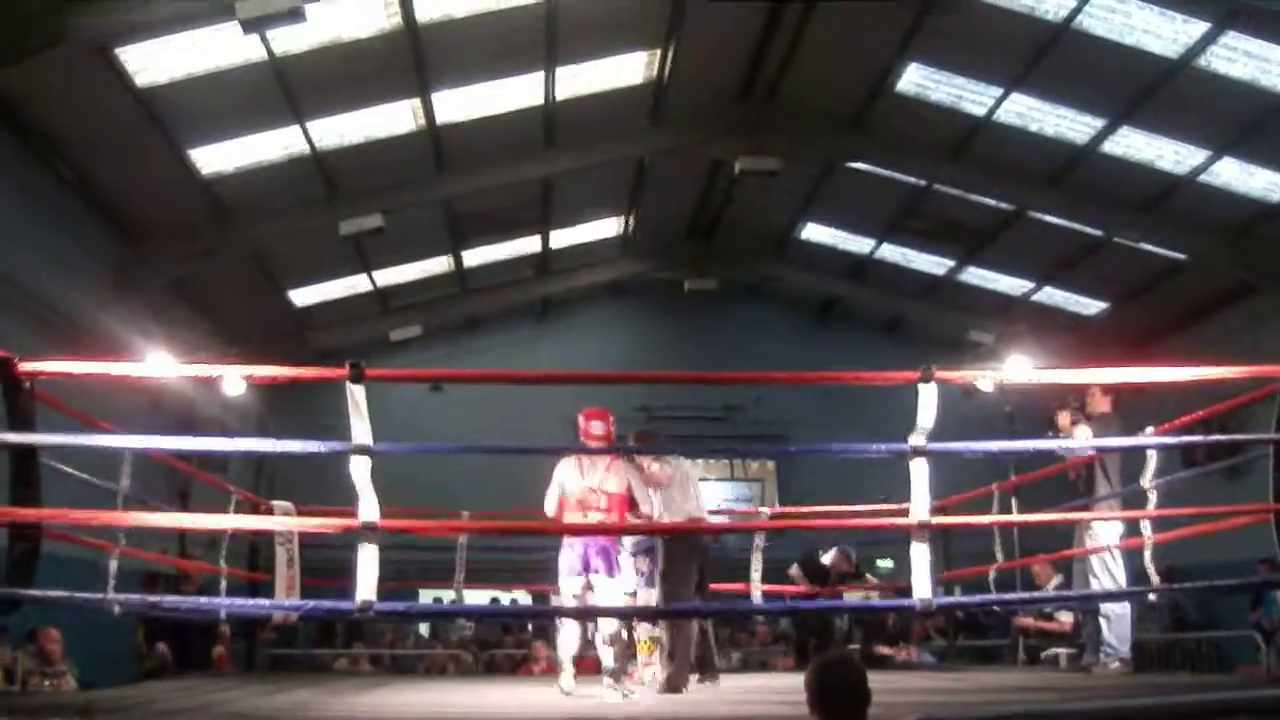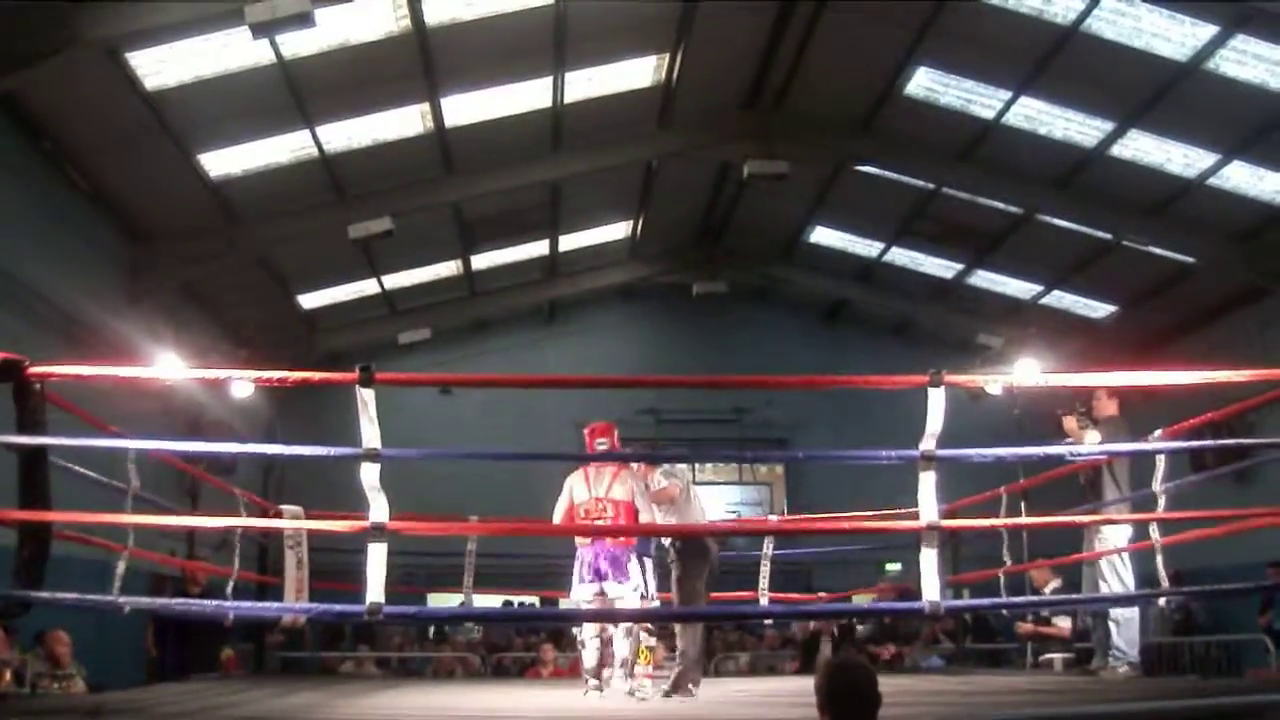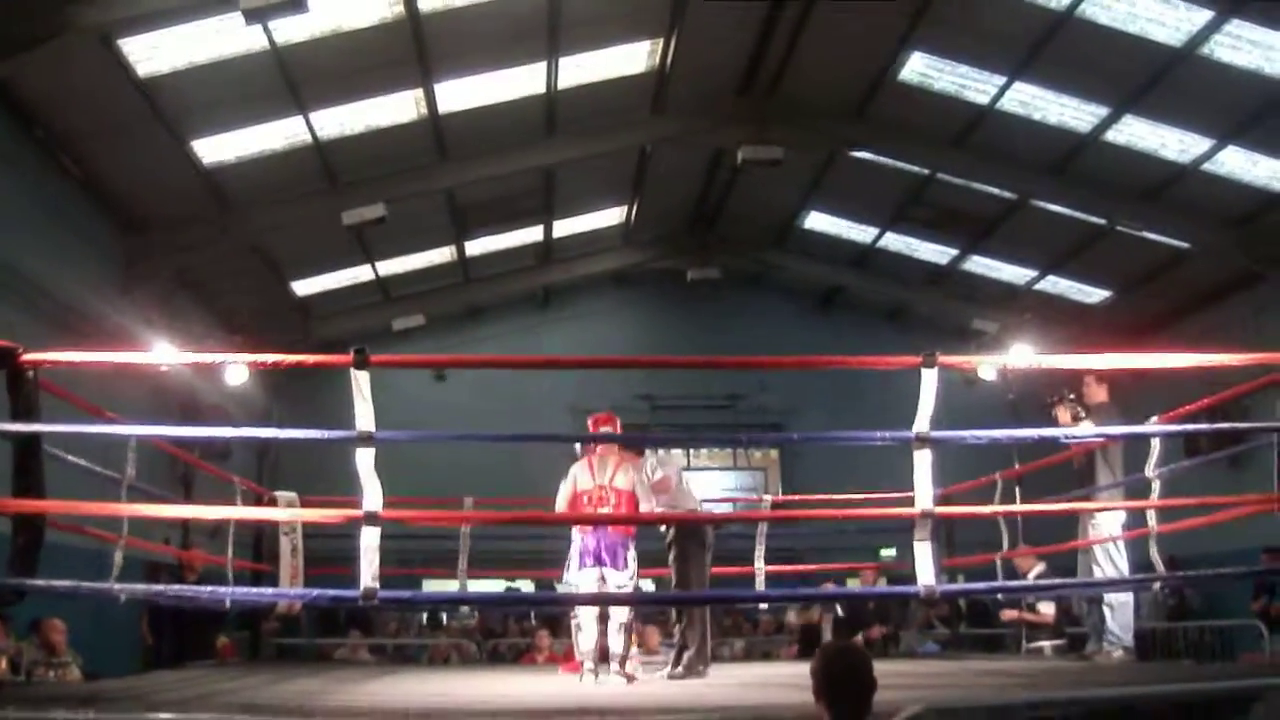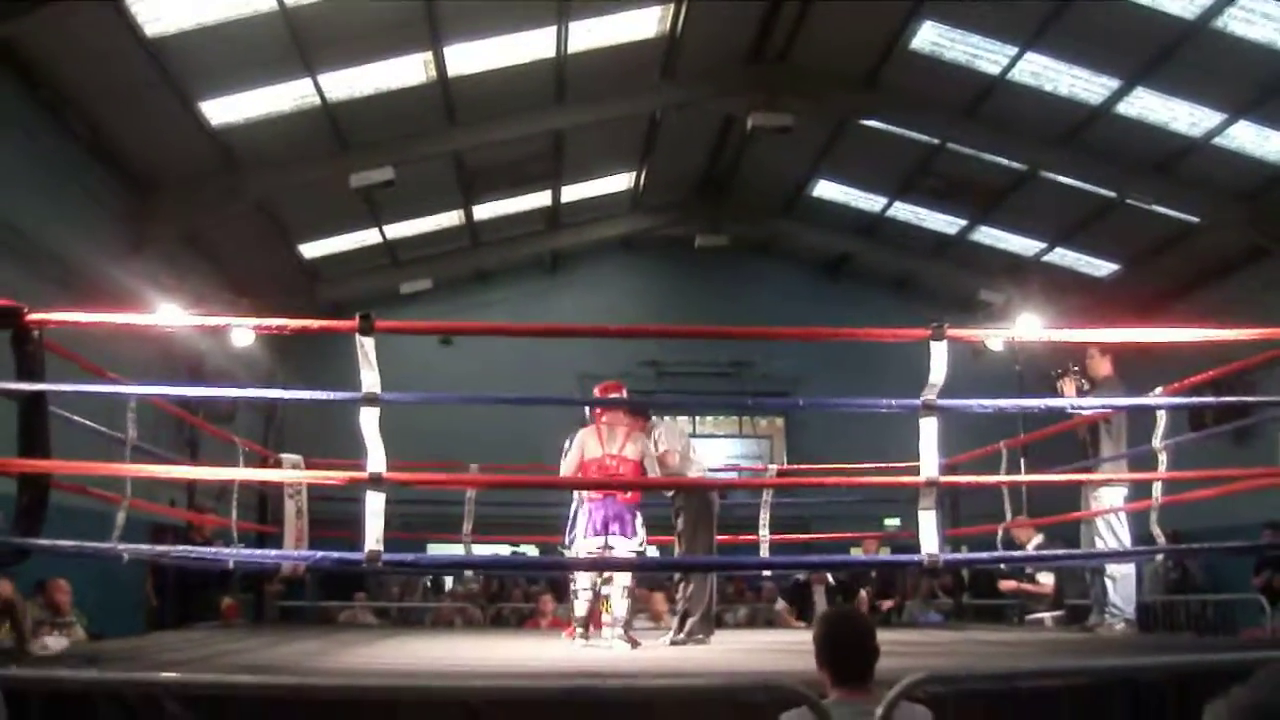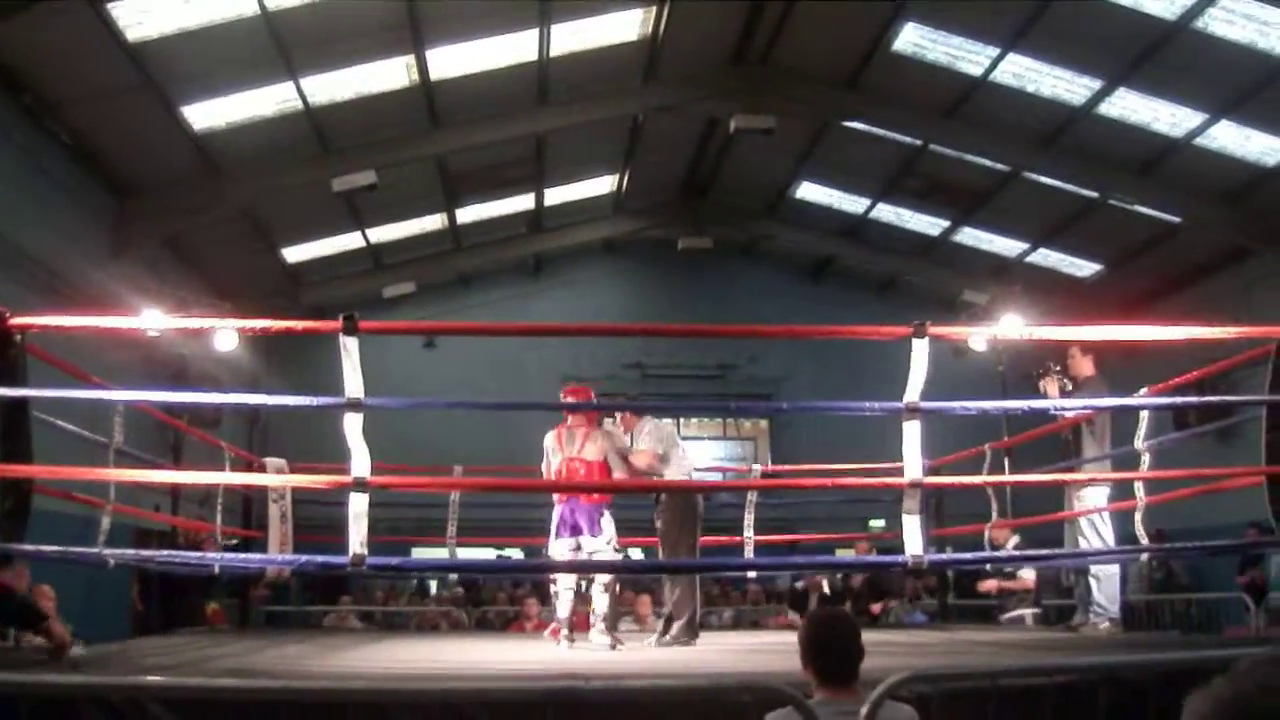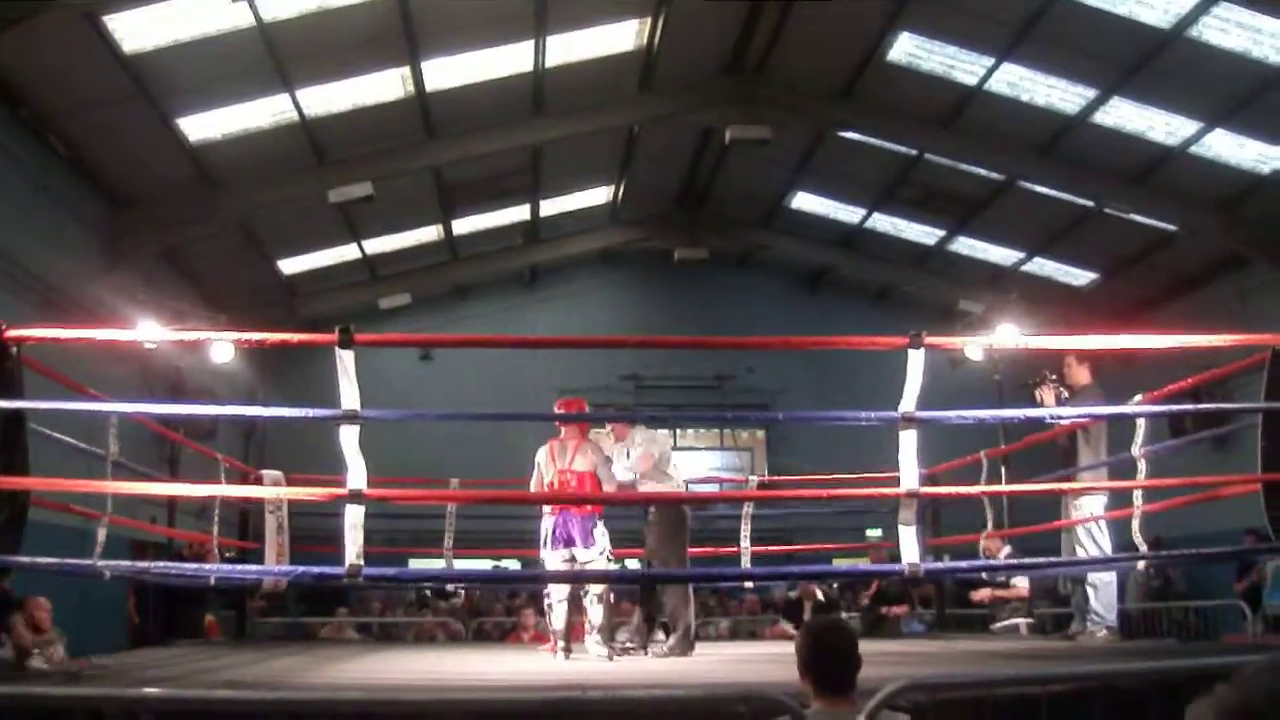
dt=0.4s
person 1, frame 1
left shoulder: (1109, 422)
right shoulder: (1093, 428)
left elbow: (1079, 434)
right elbow: (1076, 472)
left wrist: (1065, 426)
right wrist: (1069, 431)
left hip: (1102, 515)
right hip: (1090, 515)
left knee: (1108, 588)
right knee: (1086, 590)
left ankle: (1117, 656)
right ankle: (1094, 653)
person 1, frame 2
left shoulder: (1115, 425)
right shoulder: (1102, 431)
left elbow: (1088, 439)
right elbow: (1085, 474)
left wrist: (1071, 429)
right wrist: (1076, 435)
left hip: (1111, 518)
left knee: (1117, 591)
right knee: (1096, 593)
left ankle: (1126, 659)
right ankle: (1103, 657)
person 1, frame 3
left shoulder: (1106, 411)
right shoulder: (1093, 417)
left elbow: (1083, 432)
right elbow: (1080, 457)
left wrist: (1067, 422)
right wrist: (1071, 423)
left hip: (1105, 504)
right hip: (1093, 504)
left knee: (1111, 576)
right knee: (1090, 579)
left ankle: (1120, 644)
right ankle: (1098, 641)
person 1, frame 4
left shoulder: (1111, 386)
right shoulder: (1099, 390)
right elbow: (1084, 430)
left wrist: (1072, 397)
right wrist: (1074, 397)
left hip: (1107, 478)
right hip: (1096, 477)
left knee: (1114, 549)
right knee: (1095, 551)
left ankle: (1122, 617)
right ankle: (1100, 614)
person 1, frame 5
left shoulder: (1094, 385)
right shoulder: (1082, 390)
left elbow: (1070, 412)
right elbow: (1068, 426)
left wrist: (1055, 397)
right wrist: (1056, 397)
left hip: (1090, 478)
right hip: (1079, 477)
left knee: (1097, 549)
right knee: (1078, 550)
left ankle: (1106, 616)
right ankle: (1085, 613)
person 1, frame 6
left shoulder: (1090, 394)
right shoulder: (1078, 398)
right elbow: (1064, 436)
left wrist: (1051, 406)
right wrist: (1052, 406)
left hip: (1087, 486)
right hip: (1075, 485)
left knee: (1094, 557)
right knee: (1075, 559)
left ankle: (1104, 624)
right ankle: (1082, 622)
person 2, frame 1
left shoulder: (566, 465)
right shoulder: (621, 467)
left elbow: (550, 509)
right elbow: (648, 510)
right wrist: (629, 510)
left hip: (574, 544)
right hip: (607, 545)
left knee: (570, 609)
right knee: (609, 616)
left ankle: (567, 669)
right ankle: (612, 681)
person 2, frame 2
left shoulder: (575, 478)
right shoulder: (628, 476)
left elbow: (558, 521)
right elbow: (648, 519)
left hip: (587, 553)
right hip: (619, 552)
left knee: (590, 620)
left ankle: (592, 681)
right ankle: (621, 673)
person 2, frame 3
left shoulder: (579, 467)
right shoulder: (630, 466)
left elbow: (561, 508)
right elbow: (647, 507)
left hip: (587, 539)
right hip: (618, 539)
left knee: (587, 605)
right knee: (619, 606)
left ankle: (589, 666)
right ankle: (616, 667)
person 2, frame 4
left shoulder: (586, 434)
right shoulder: (637, 437)
left elbow: (566, 473)
right elbow: (654, 477)
left hip: (593, 506)
right hip: (625, 508)
left knee: (586, 570)
right knee: (623, 570)
left ankle: (581, 629)
right ankle: (619, 631)
person 2, frame 5
left shoulder: (552, 438)
right shoulder: (601, 437)
left elbow: (548, 474)
right elbow: (621, 475)
left hip: (563, 508)
right hip: (593, 508)
left knee: (565, 572)
left ankle: (564, 632)
right ankle: (600, 626)
person 2, frame 6
left shoulder: (544, 452)
right shoulder: (591, 449)
left elbow: (535, 491)
right elbow: (611, 488)
left hip: (556, 520)
right hip: (586, 519)
left knee: (558, 584)
right knee: (597, 579)
left ankle: (560, 644)
right ankle: (596, 637)
person 3, frame 1
left shoulder: (658, 461)
right shoulder: (681, 462)
left elbow: (662, 476)
left hip: (679, 535)
right hip: (699, 533)
left knee: (675, 606)
right knee: (695, 603)
left ankle: (676, 678)
right ankle: (707, 667)
person 3, frame 2
left shoulder: (664, 473)
right shoulder: (669, 474)
left elbow: (670, 492)
left hip: (689, 544)
right hip: (699, 543)
left ankle: (685, 679)
right ankle: (689, 677)
person 3, frame 3
left shoulder: (654, 462)
right shoulder: (647, 468)
left elbow: (666, 484)
left hip: (687, 528)
right hip: (681, 530)
left knee: (688, 592)
right knee: (685, 593)
left ankle: (694, 662)
right ankle: (682, 661)
person 3, frame 4
left shoulder: (664, 428)
right shoulder: (653, 434)
left elbow: (669, 460)
left hip: (695, 494)
right hip: (686, 496)
left knee: (694, 559)
right knee: (687, 560)
left ankle: (698, 628)
right ankle: (684, 626)
person 3, frame 5
left shoulder: (653, 428)
right shoulder: (643, 432)
left elbow: (645, 461)
right elbow: (643, 466)
left hip: (678, 496)
right hip: (670, 497)
left knee: (679, 561)
right knee: (671, 563)
left ankle: (683, 631)
right ankle: (670, 628)
person 3, frame 6
left shoulder: (647, 438)
right shoulder: (631, 445)
left elbow: (642, 465)
left wrist: (623, 466)
left hip: (667, 508)
right hip: (657, 509)
left knee: (672, 572)
left ankle: (681, 641)
right ankle: (640, 639)
